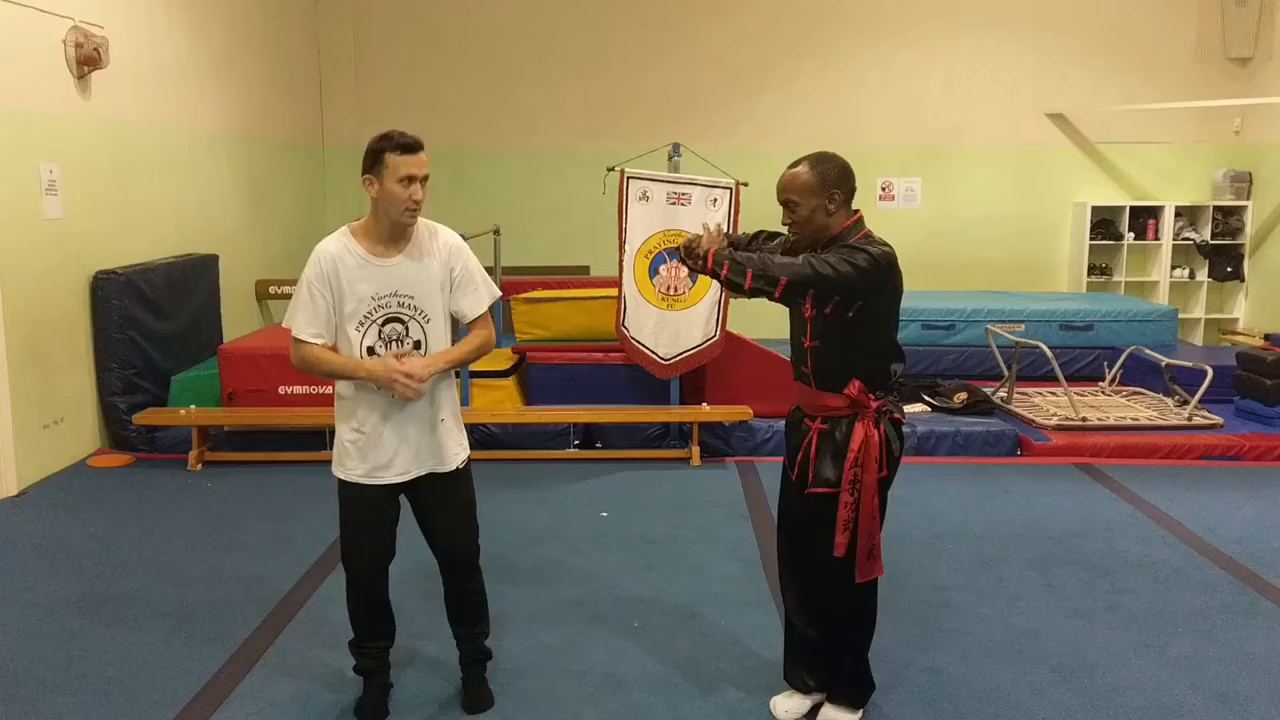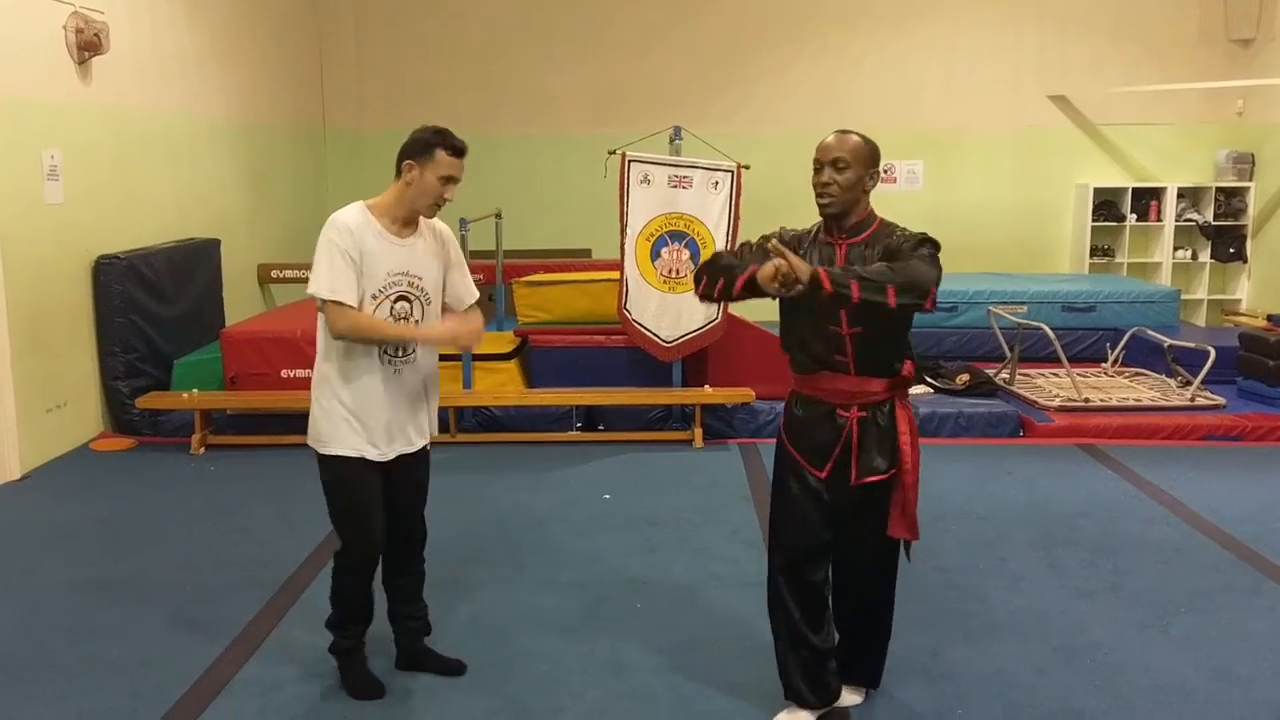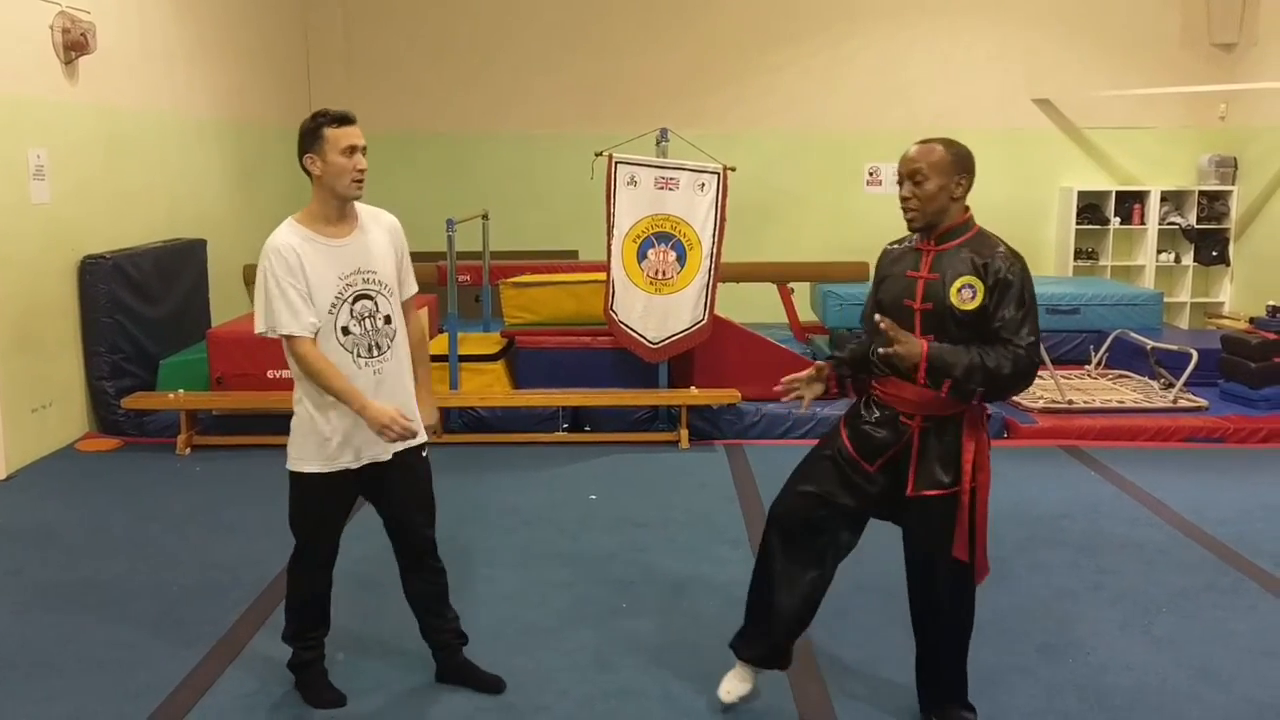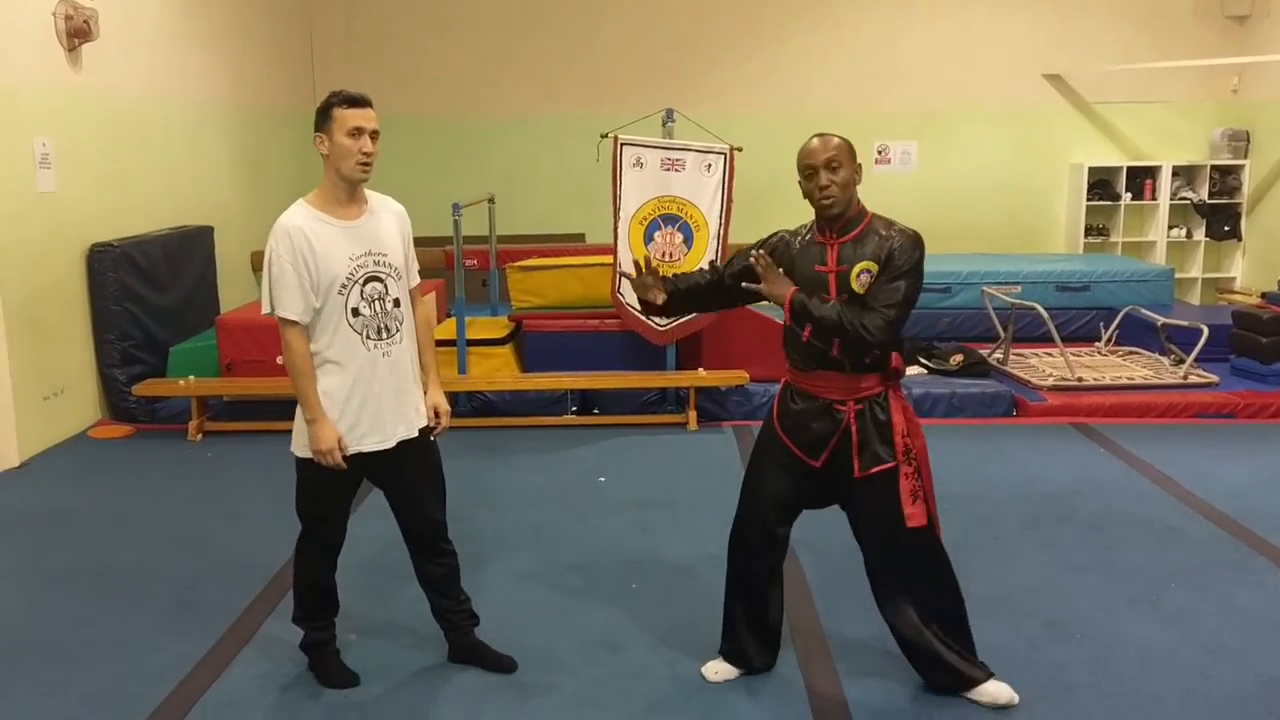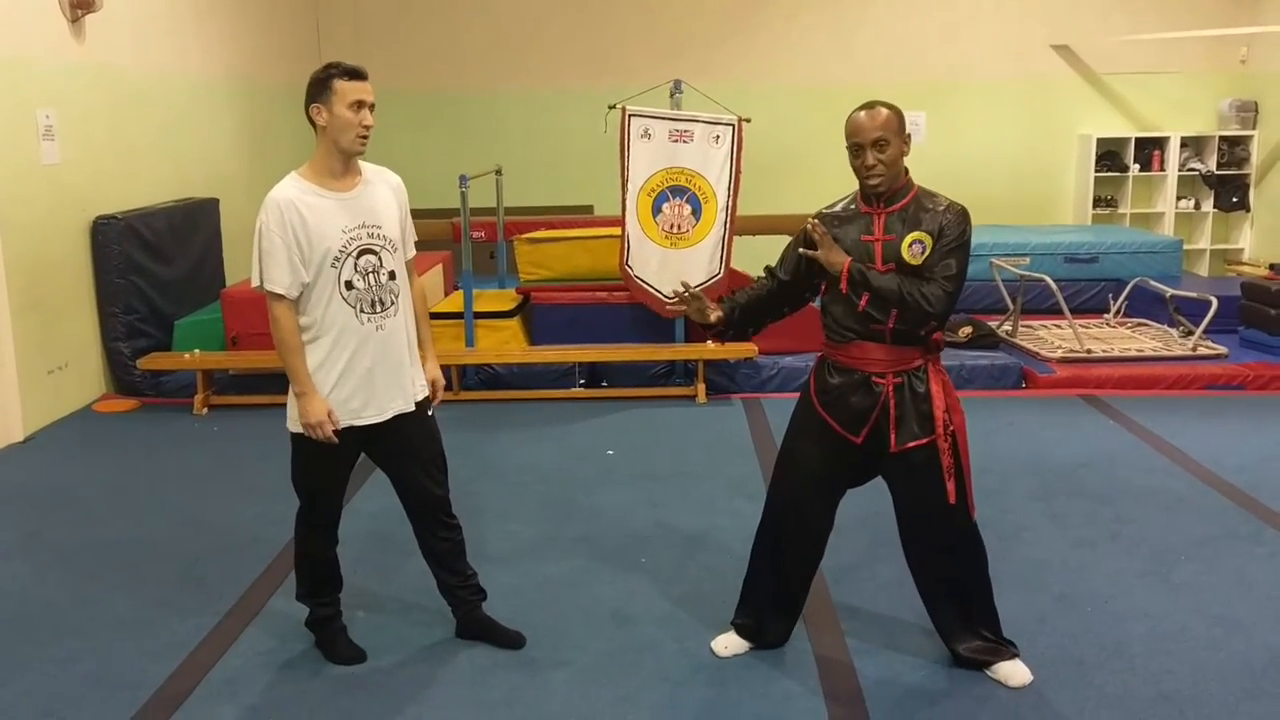
dt=1s
person 1, frame 1
left shoulder: (447, 247)
right shoulder: (331, 258)
left elbow: (485, 331)
right elbow: (304, 351)
left wrist: (434, 366)
right wrist: (377, 372)
left hip: (439, 444)
right hip: (365, 452)
left knee: (461, 557)
right knee: (365, 568)
left ankle: (474, 664)
person 1, frame 2
left shoulder: (440, 238)
right shoulder: (347, 229)
left elbow: (467, 314)
right elbow: (343, 320)
left wrist: (466, 330)
right wrist: (428, 332)
left hip: (409, 424)
right hip: (349, 428)
left knee: (408, 539)
right knee: (364, 542)
left ankle: (411, 641)
right ankle: (349, 648)
person 1, frame 3
left shoulder: (386, 227)
right shoulder: (286, 249)
right elbow: (302, 348)
left wrist: (424, 395)
right wrist: (367, 409)
left hip: (400, 432)
right hip: (325, 443)
left knee: (420, 548)
right knee: (314, 557)
left ankle: (449, 655)
right ankle: (307, 663)
person 1, frame 4
left shoulder: (393, 215)
right shoulder: (295, 230)
right elbow: (292, 334)
left wrist: (432, 383)
right wrist: (317, 420)
left hip: (403, 417)
right hip: (336, 428)
left knee: (430, 531)
right knee: (321, 542)
left ankle: (460, 635)
right ankle: (319, 644)
person 1, frame 5
left shoulder: (389, 186)
right shoulder: (286, 204)
right elbow: (281, 307)
left wrist: (428, 356)
right wrist: (306, 393)
left hip: (400, 392)
right hip: (330, 402)
left knee: (434, 506)
right knee: (320, 518)
left ankle: (469, 610)
right ankle: (325, 620)
person 2, frame 1
left shoulder: (869, 261)
right shoulder: (810, 244)
left elbow: (790, 278)
right elbow: (764, 248)
left wrist: (716, 257)
right wrist: (711, 244)
left hip: (858, 436)
right hip: (811, 427)
left knee: (844, 565)
right knee: (799, 560)
person 2, frame 2
left shoulder: (908, 246)
right shoulder: (791, 242)
left elbow: (916, 290)
right elbow: (708, 280)
left wrist: (820, 276)
right wrist: (756, 273)
left hip: (877, 427)
right hip: (809, 422)
left knee: (868, 563)
right knee: (795, 560)
person 2, frame 3
left shoulder: (997, 264)
right shoulder: (895, 256)
left elbow: (1018, 363)
left wrist: (928, 355)
right wrist: (835, 371)
left hip: (946, 440)
right hip: (875, 423)
left knee: (943, 579)
right knee: (796, 518)
right ankle: (756, 653)
person 2, frame 4
left shoulder: (898, 245)
right shoulder: (786, 246)
left elbow: (873, 331)
right elbow: (721, 282)
left wrist: (793, 301)
right wrist: (666, 294)
left hip: (873, 419)
right hip: (801, 413)
left knee: (909, 547)
right knee: (754, 533)
left ankle: (959, 669)
right ankle: (746, 650)
person 2, frame 5
left shoulder: (945, 219)
right shoulder: (831, 221)
left elbow: (932, 304)
right elbow: (780, 288)
left wrist: (850, 270)
right wrist: (723, 315)
left hip: (912, 395)
right hip: (837, 389)
left knee: (943, 526)
right knee: (791, 510)
left ankle: (983, 644)
right ankle: (759, 625)
